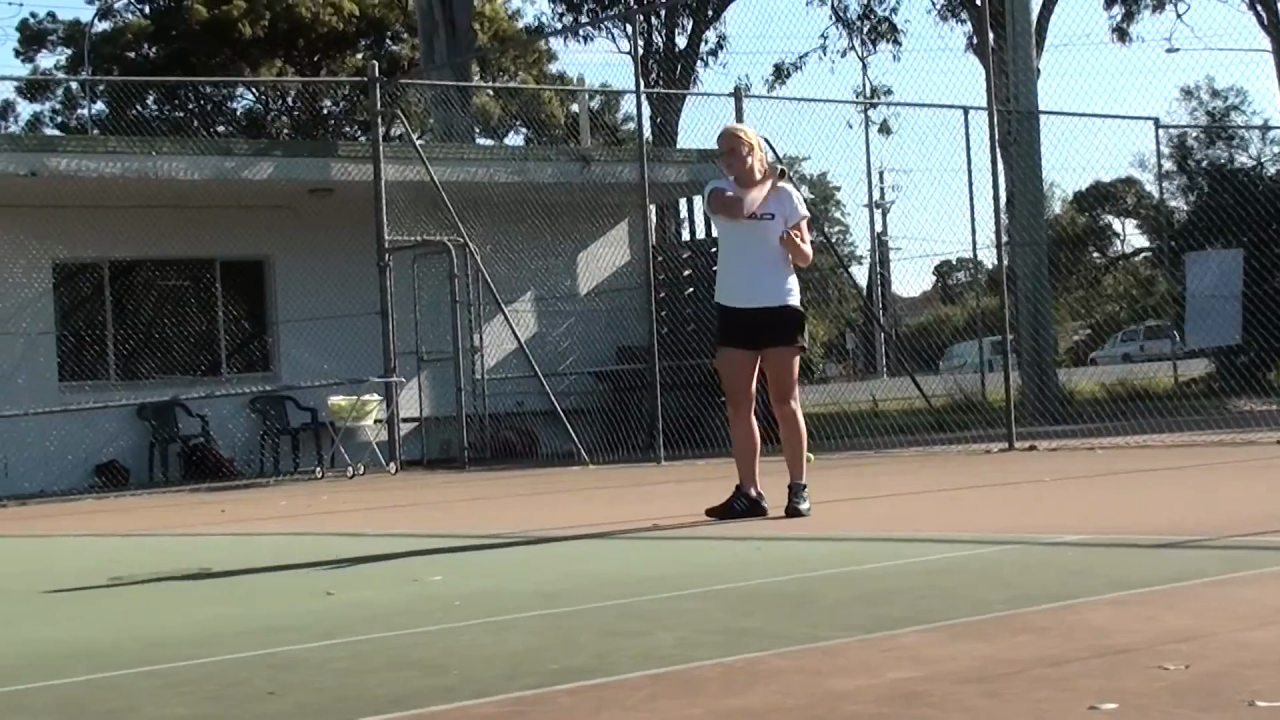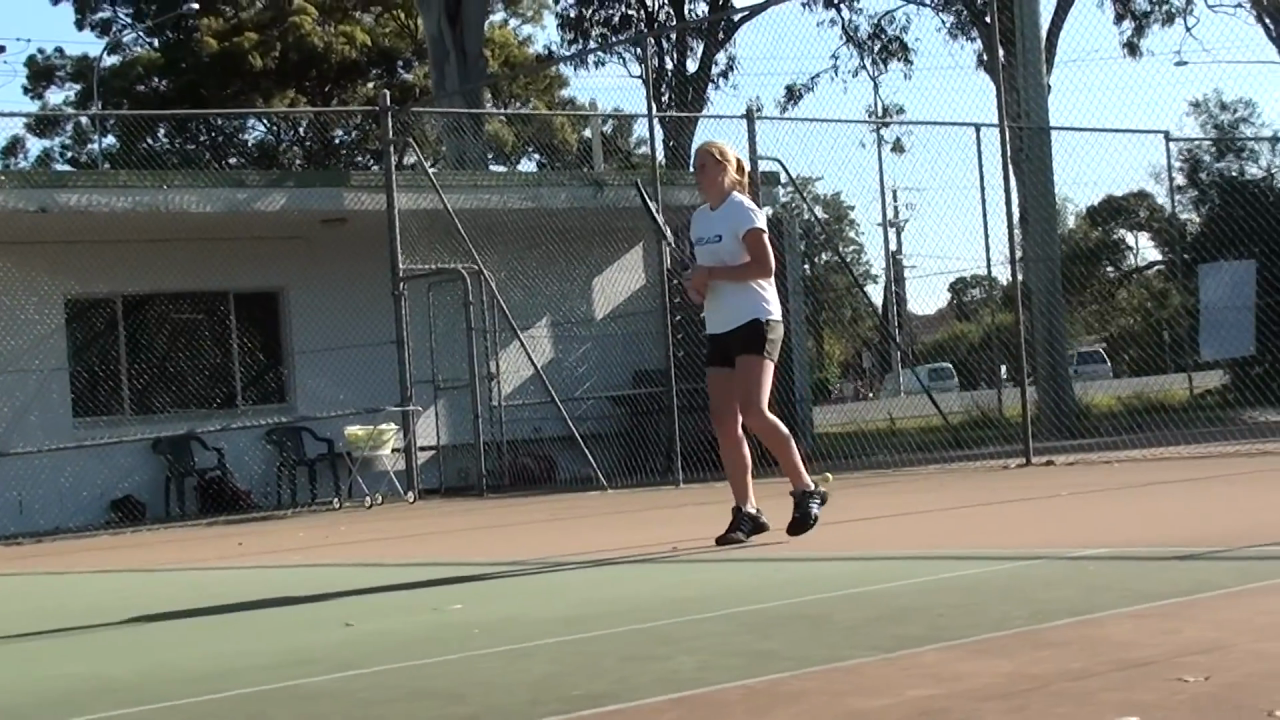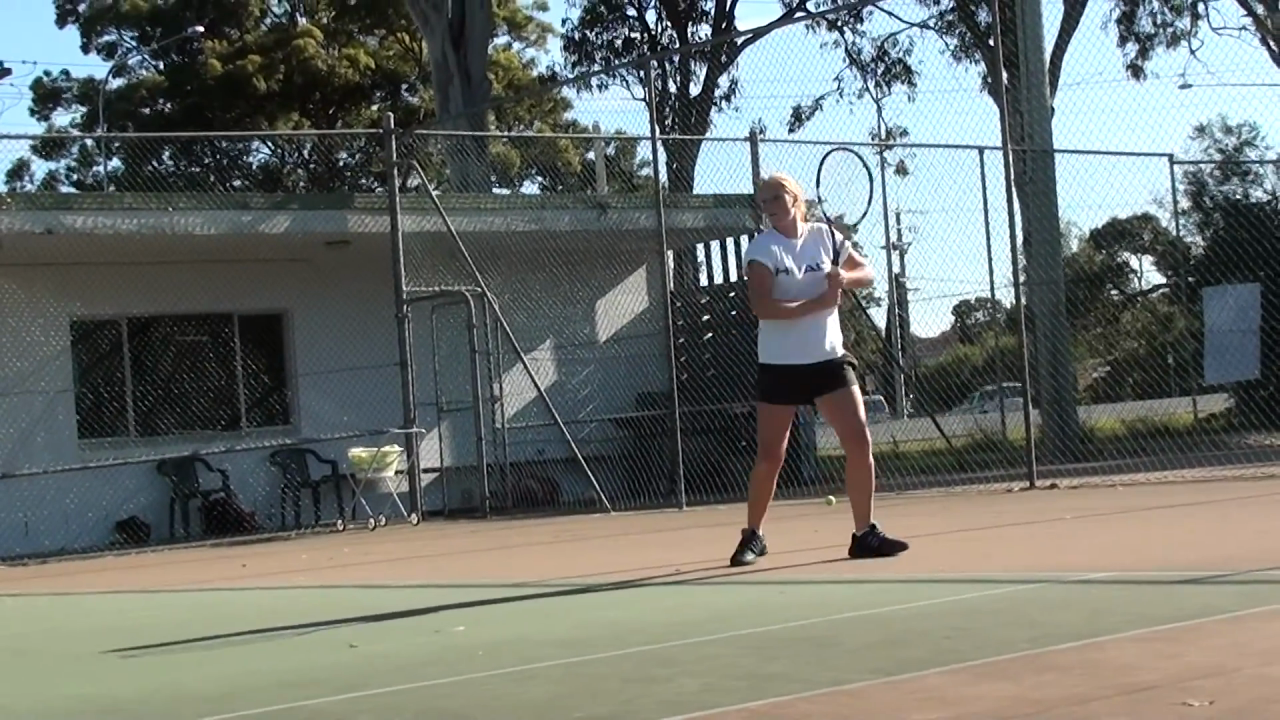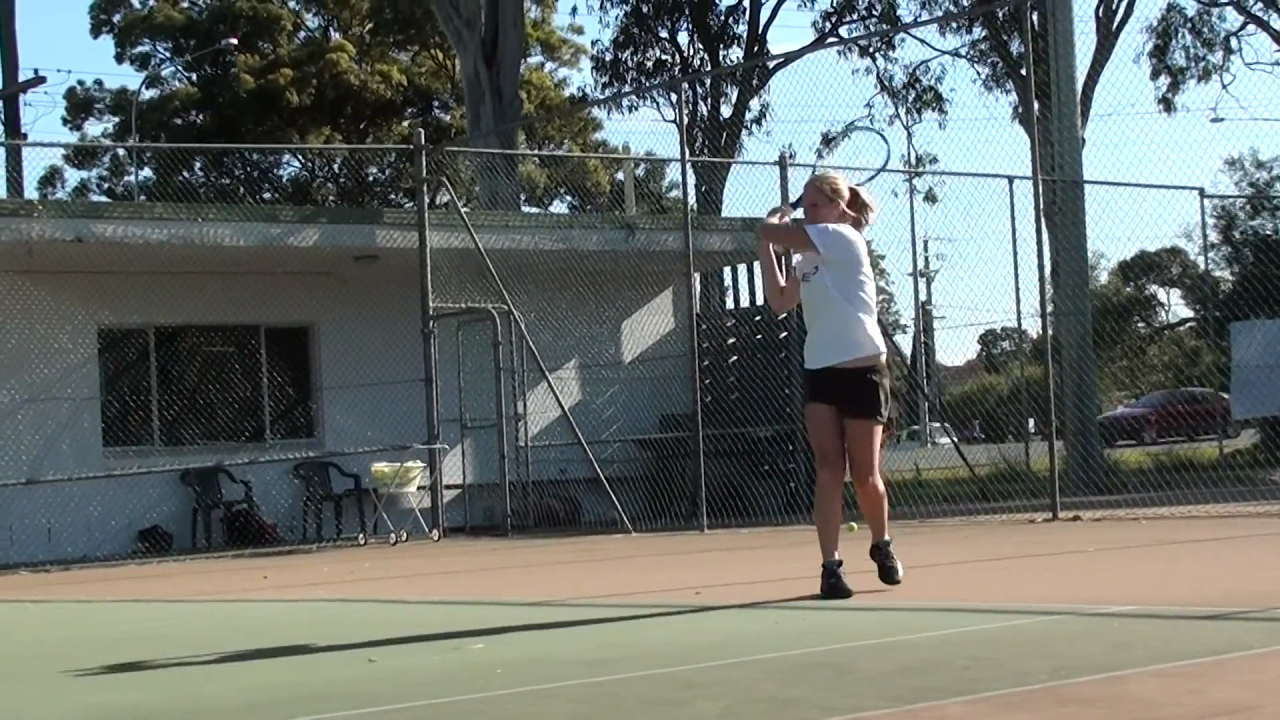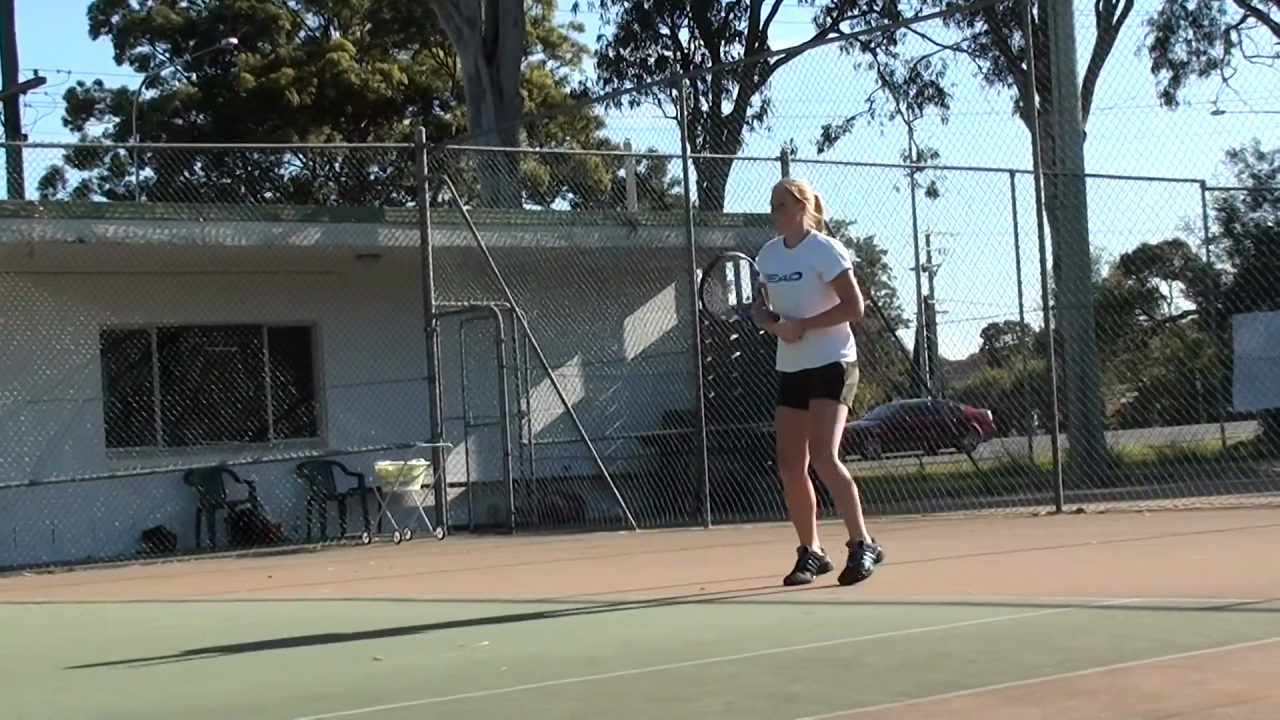
dt=1s
person 1, frame 1
left shoulder: (787, 195)
right shoulder: (717, 191)
left elbow: (805, 256)
right elbow: (740, 206)
left wrist: (795, 244)
right wrist: (766, 180)
left hip: (779, 307)
right hip: (733, 309)
left knee: (784, 402)
right knee: (740, 406)
left ankle: (798, 488)
right ankle: (749, 494)
person 1, frame 2
left shoulder: (743, 211)
right shoulder: (698, 220)
left elbow: (764, 266)
left wrist: (710, 273)
right wrist: (695, 285)
left hip: (756, 323)
right hip: (720, 329)
left knee: (753, 410)
right knee: (723, 422)
left ankle: (806, 491)
right ankle: (747, 513)
person 1, frame 3
left shoulder: (824, 235)
right shoulder: (761, 248)
left elbow: (862, 273)
right elbow: (763, 308)
left wrist: (842, 278)
right wrist: (818, 302)
left hip: (829, 358)
right hip: (781, 365)
left knee: (859, 442)
right knee: (770, 457)
left ankle: (864, 533)
right ankle: (752, 535)
person 1, frame 4
left shoulder: (842, 238)
right shoulder: (813, 252)
left elbow: (766, 234)
right elbow: (778, 304)
left wrist: (777, 224)
right wrist: (771, 254)
left hip: (861, 369)
right hip: (821, 371)
left knee: (864, 475)
right knee: (828, 471)
left ankle: (882, 542)
right ankle: (831, 567)
person 1, frame 5
left shoulder: (827, 249)
right shoulder: (768, 254)
left elbow: (855, 305)
right elbow: (763, 305)
left wrist: (803, 324)
right wrist: (771, 321)
left hip: (831, 365)
right hip: (791, 370)
left knee: (823, 458)
right knee: (791, 465)
left ankle: (862, 545)
right ankle: (811, 553)
